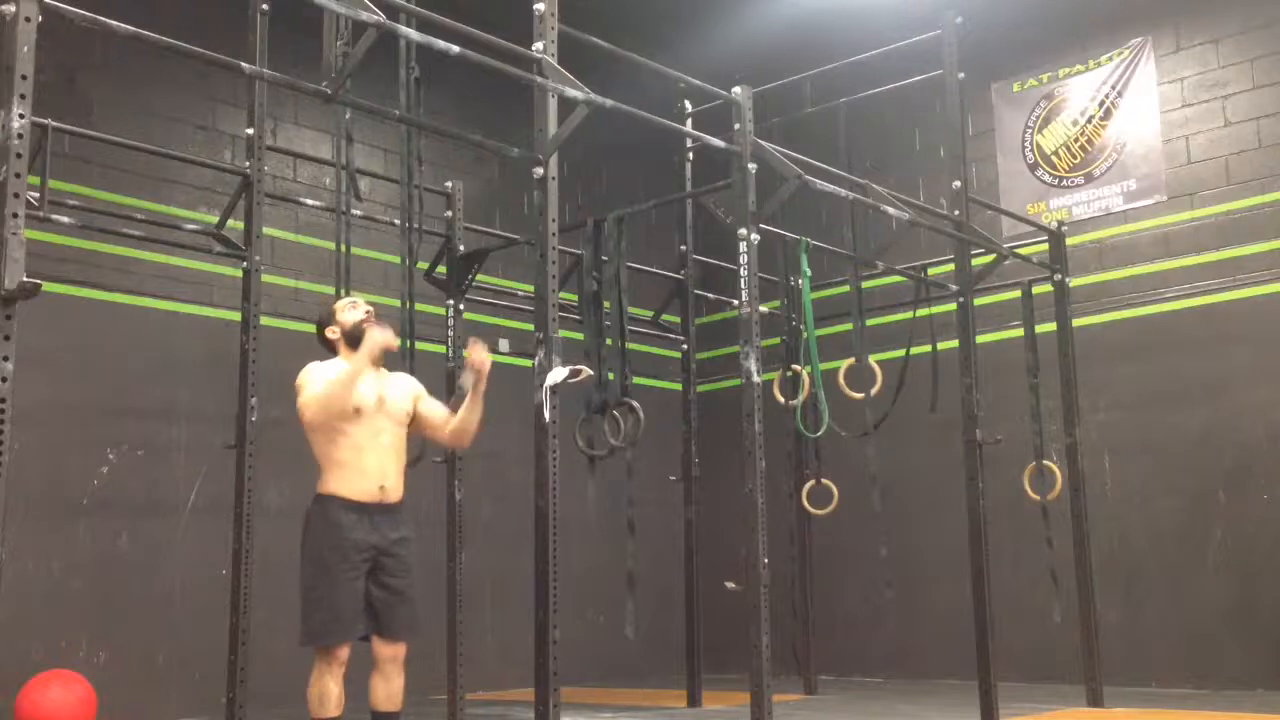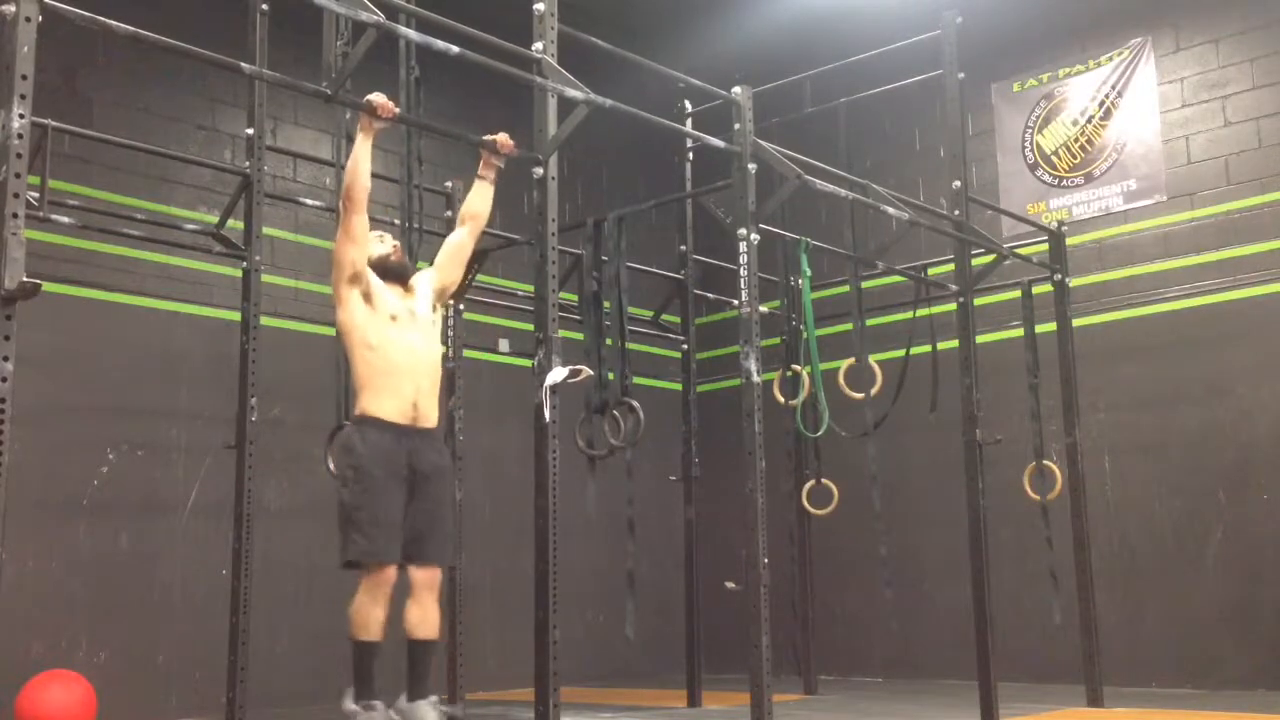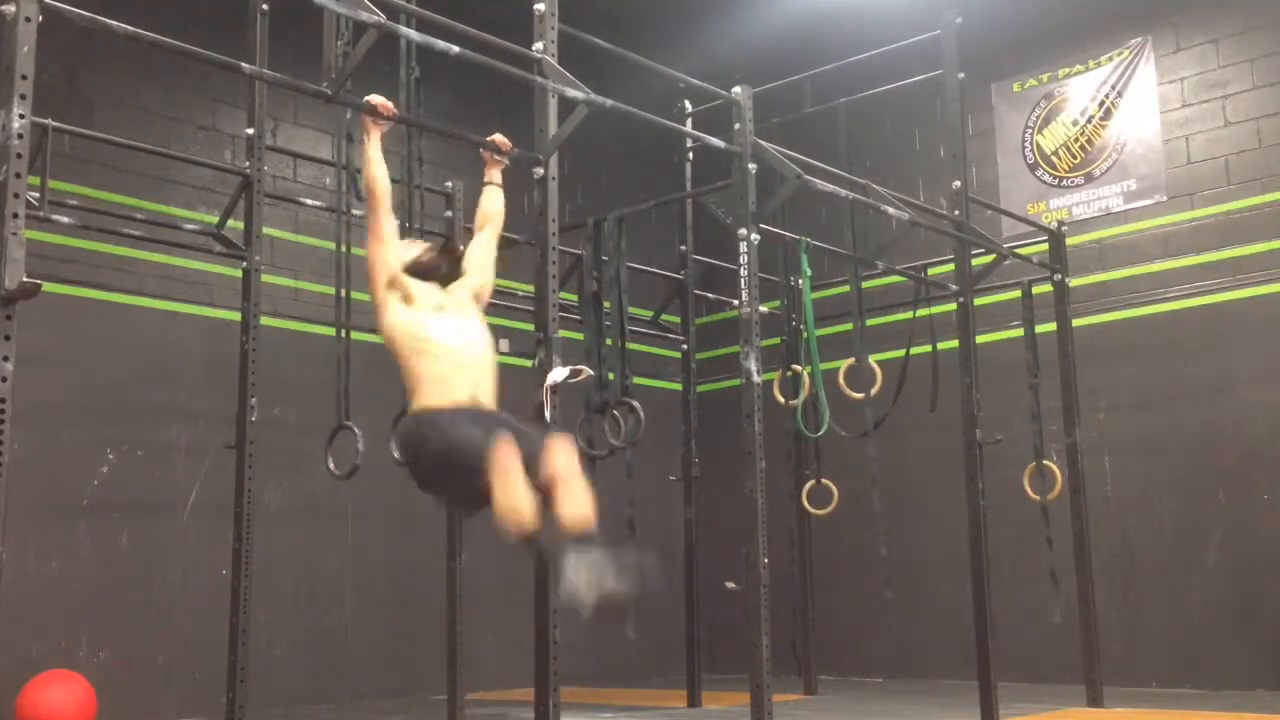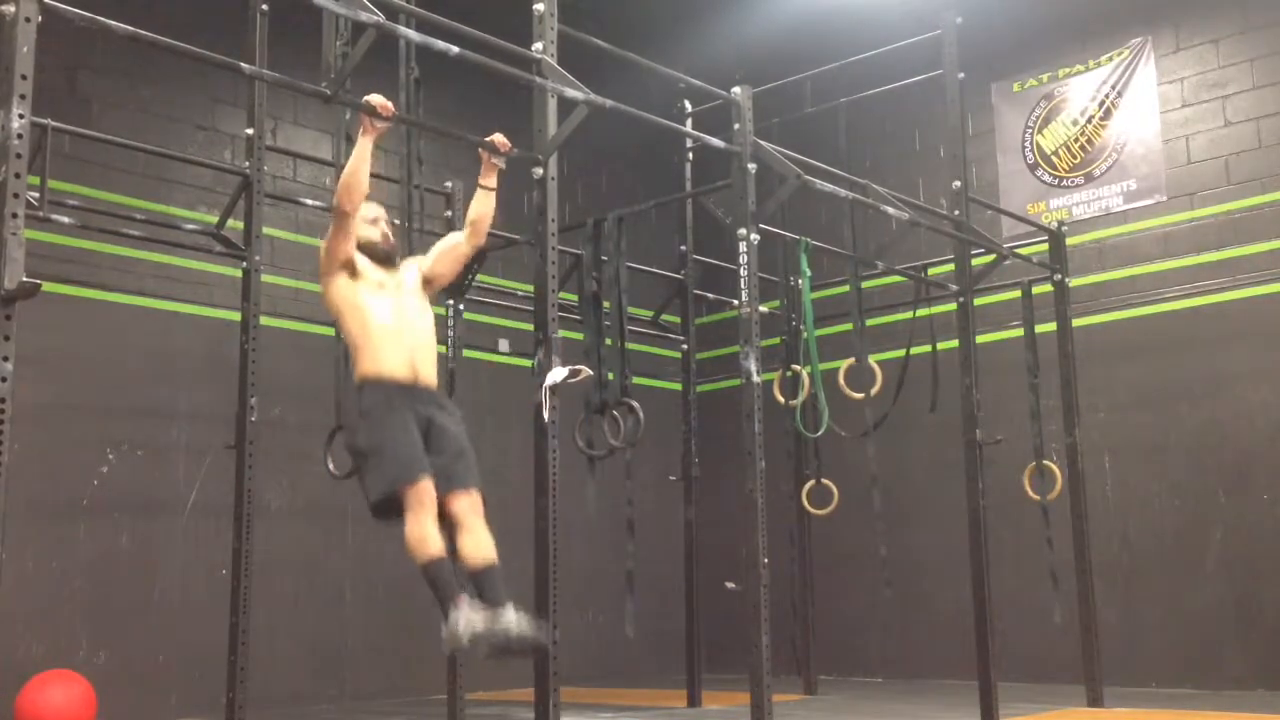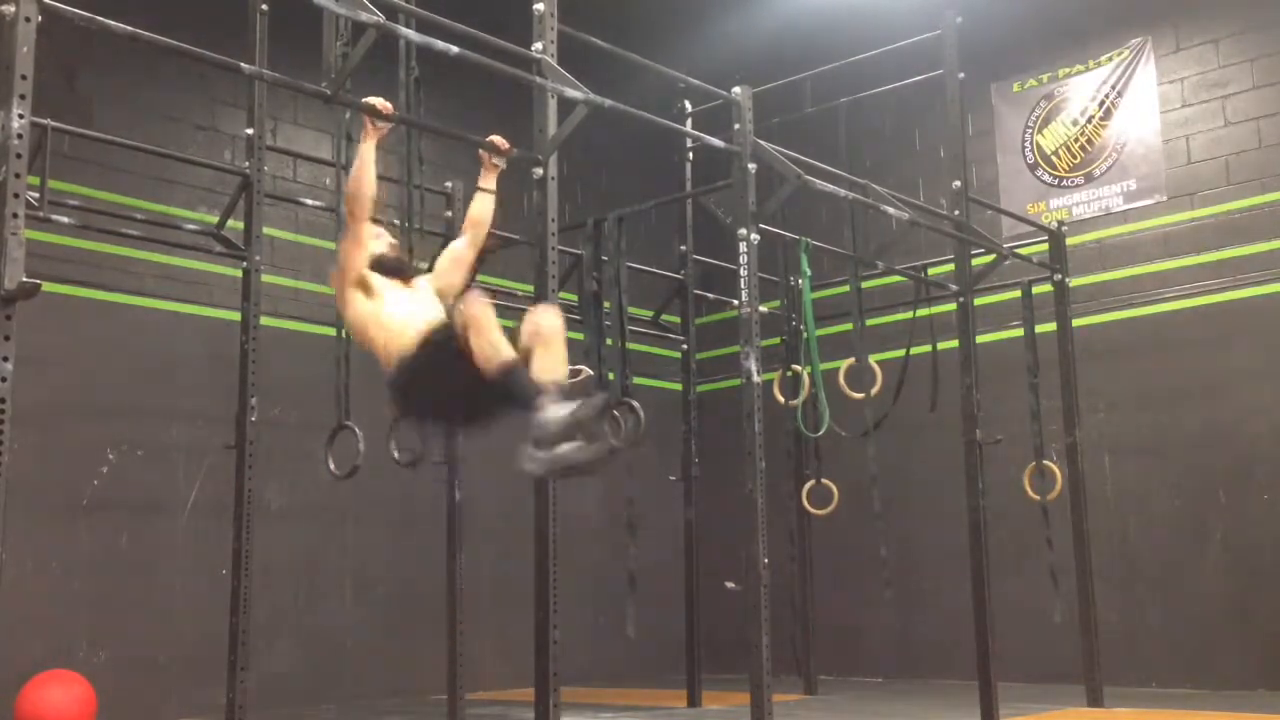
dt=1s
person 1, frame 1
left shoulder: (403, 384)
right shoulder: (318, 374)
left elbow: (458, 437)
right elbow: (315, 417)
left wrist: (476, 384)
right wrist: (362, 357)
left hip: (392, 524)
right hip: (338, 521)
left knee: (392, 651)
right knee: (335, 652)
person 1, frame 2
left shoulder: (429, 291)
right shoulder: (357, 289)
left elbow: (469, 226)
right elbow: (353, 206)
left wrist: (488, 169)
right wrist: (366, 132)
left hip: (428, 447)
right hip: (375, 441)
left knee: (427, 578)
right knee: (380, 573)
person 1, frame 3
left shoulder: (467, 299)
right shoulder: (396, 296)
left elbow: (485, 234)
right elbow: (380, 210)
left wrist: (493, 169)
right wrist: (373, 136)
left hip: (484, 422)
right hip: (437, 430)
left knee: (561, 460)
right knee: (503, 456)
person 1, frame 4
left shoulder: (417, 273)
right shoulder: (343, 271)
left elbow: (474, 233)
right elbow: (345, 206)
left wrist: (488, 174)
right wrist: (367, 138)
left hip: (432, 401)
right hip: (381, 400)
left knee: (468, 506)
right knee: (421, 498)
left ankle: (499, 615)
right ankle: (457, 613)
person 1, frame 5
left shoulder: (426, 284)
right shoulder: (357, 286)
left elbow: (474, 234)
right elbow: (357, 210)
left wrist: (489, 174)
right wrist: (371, 136)
left hip: (469, 384)
right hip: (418, 381)
left knee: (545, 320)
right knee: (473, 304)
left ankle: (548, 440)
right ankle: (547, 412)
